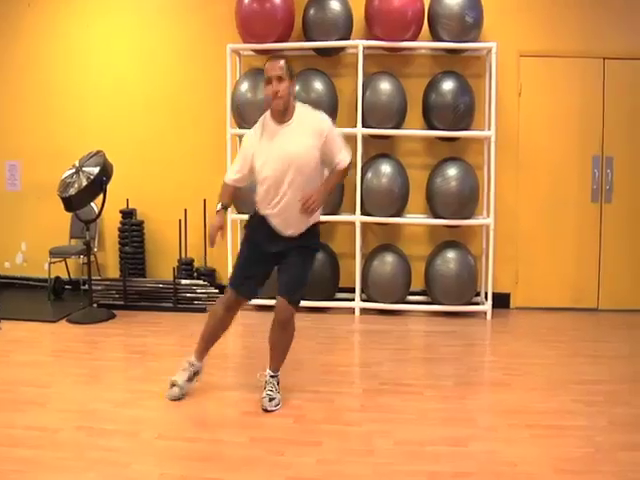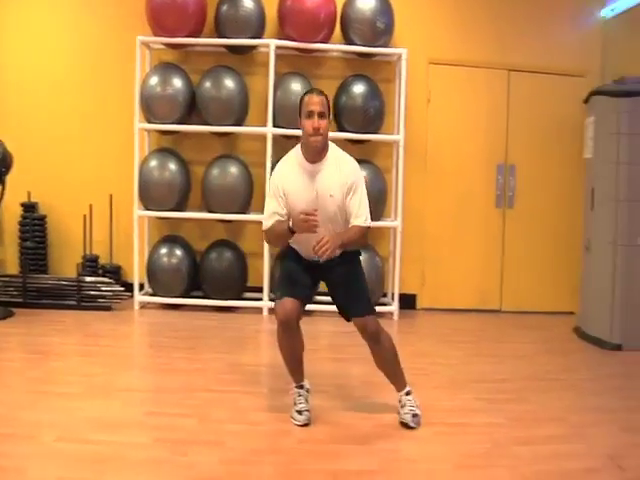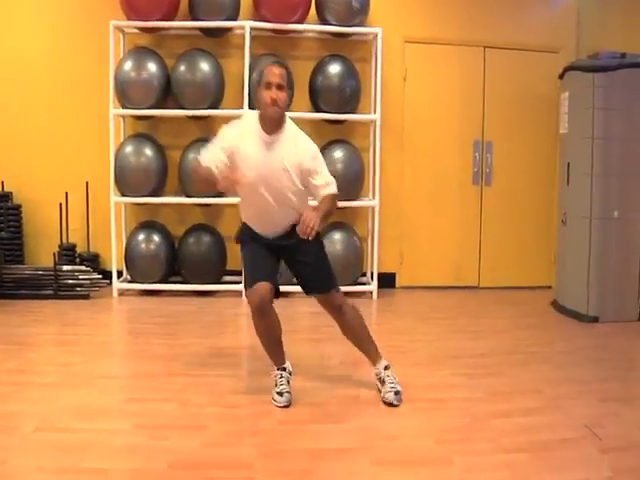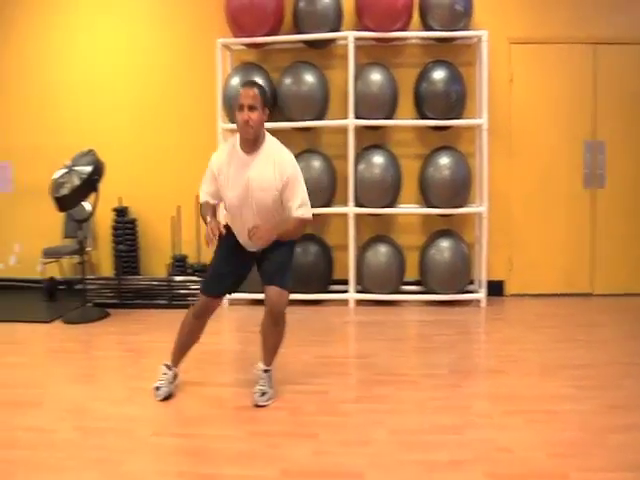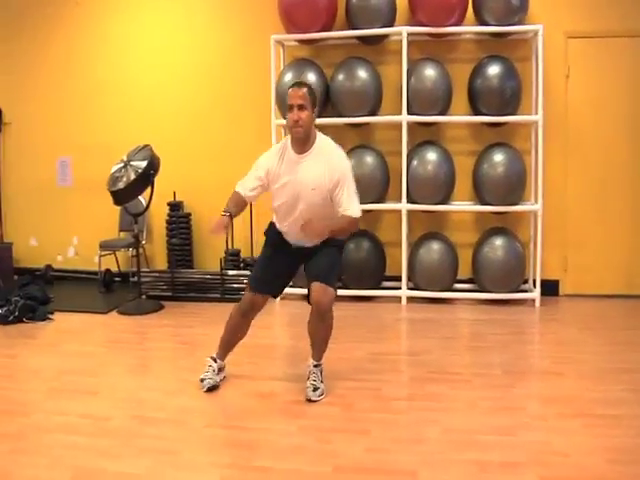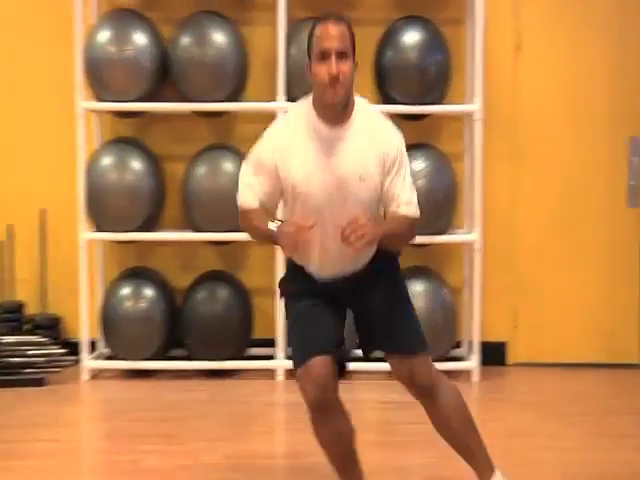
dt=0.5s
person 1, frame 1
left shoulder: (317, 124)
right shoulder: (255, 135)
left elbow: (344, 162)
right elbow: (234, 179)
left wrist: (321, 190)
right wrist: (221, 211)
left hip: (302, 234)
right hip: (263, 227)
left knee: (284, 311)
right knee: (232, 300)
left ankle: (272, 377)
right ankle: (195, 363)
person 1, frame 2
left shoulder: (348, 169)
right shoulder: (282, 171)
left elbow: (362, 230)
right elbow: (271, 237)
left wrist: (337, 239)
right wrist: (293, 224)
left hip: (340, 255)
right hip: (297, 257)
left knee: (370, 326)
right knee: (285, 315)
left ankle: (404, 392)
right ankle: (299, 388)
person 1, frame 3
left shoulder: (303, 146)
right shoulder: (235, 134)
left elbow: (329, 194)
right elbow: (203, 168)
left wrist: (317, 212)
right wrist: (217, 178)
left hip: (297, 230)
right hip: (256, 234)
left knee: (334, 301)
right knee: (259, 299)
left ankle: (380, 367)
right ankle: (280, 370)
person 1, frame 4
left shoulder: (284, 162)
right shoulder: (222, 157)
left elbow: (302, 221)
right elbow: (207, 199)
left wrist: (275, 230)
right wrist: (210, 221)
left hip: (277, 242)
right hip: (235, 240)
left knee: (277, 304)
right knee: (203, 305)
left ankle: (266, 371)
right ankle: (171, 368)
person 1, frame 5
left shoulder: (335, 159)
right shoulder: (272, 158)
left elbow: (351, 220)
right elbow: (243, 192)
left wrist: (327, 228)
right wrist: (227, 214)
left hip: (326, 241)
right hip: (283, 238)
left knee: (322, 301)
right knee: (250, 303)
left ankle: (316, 368)
right ankle: (217, 362)
person 1, frame 6
left shoulder: (382, 134)
right shoulder: (280, 139)
left elbow: (405, 225)
right elbow: (247, 208)
left wrist: (376, 231)
right wrist: (276, 230)
left hip: (372, 271)
right hip: (309, 280)
left knee: (422, 378)
right knee: (317, 388)
